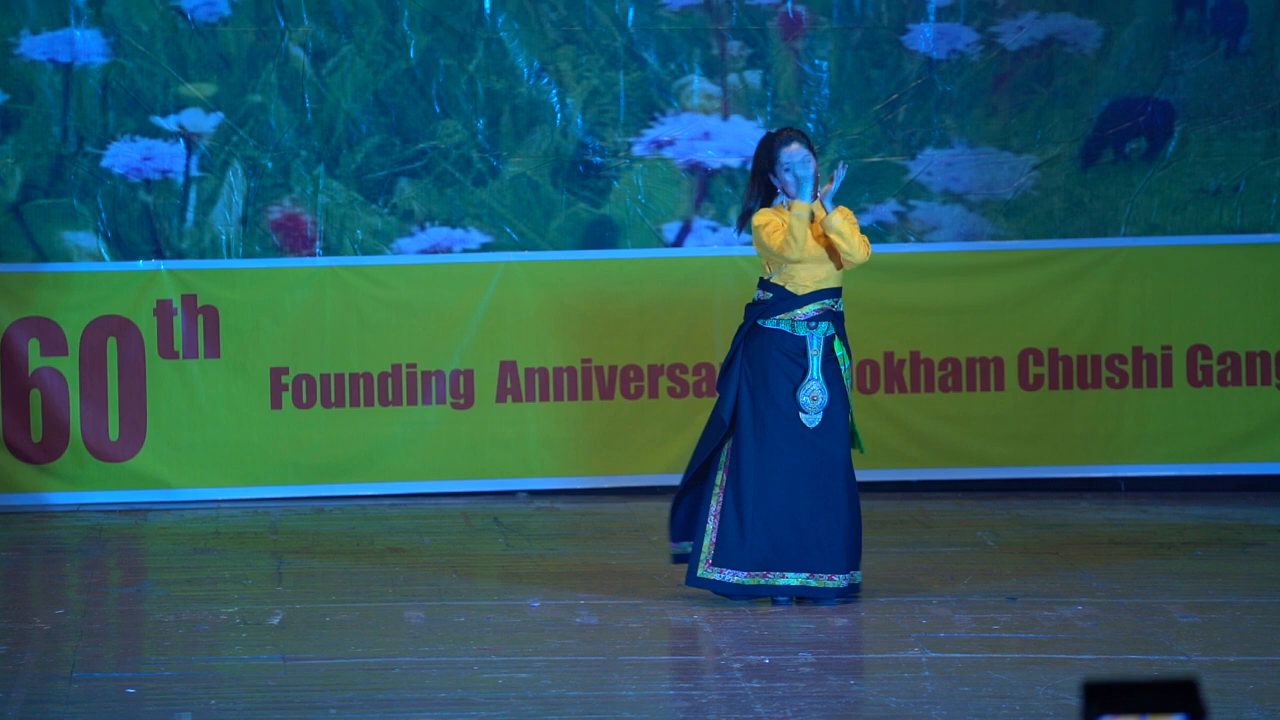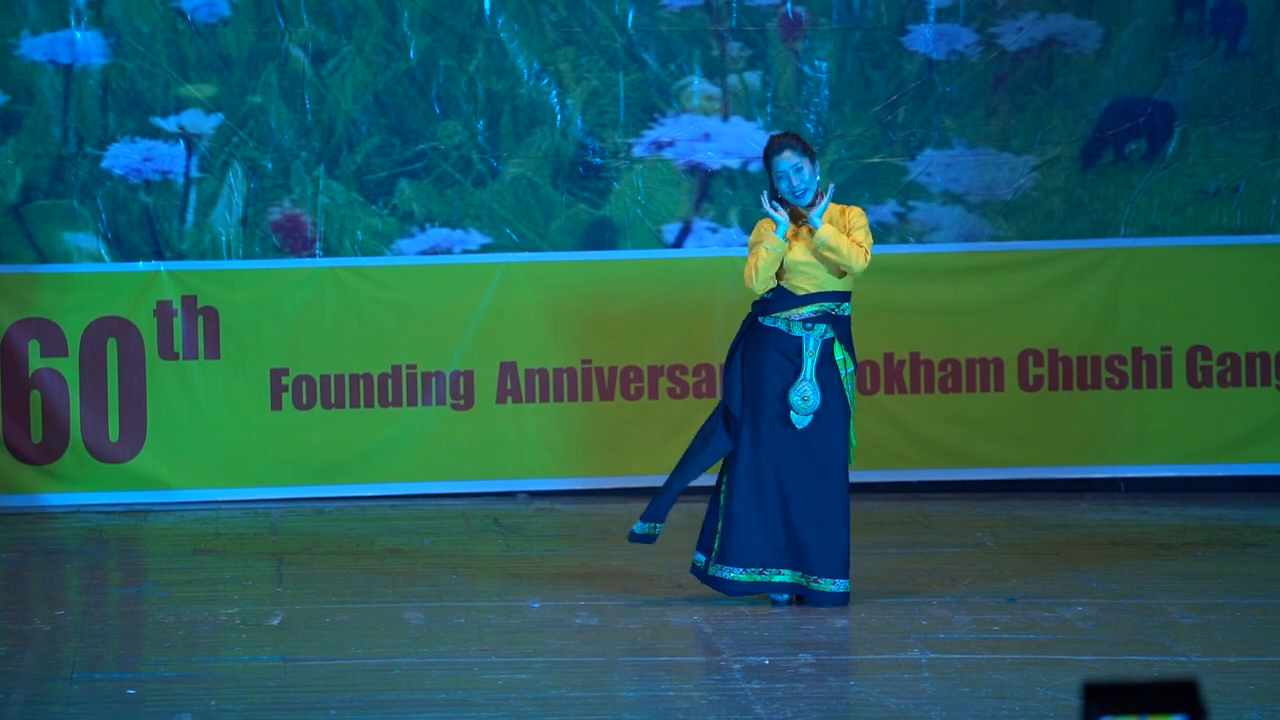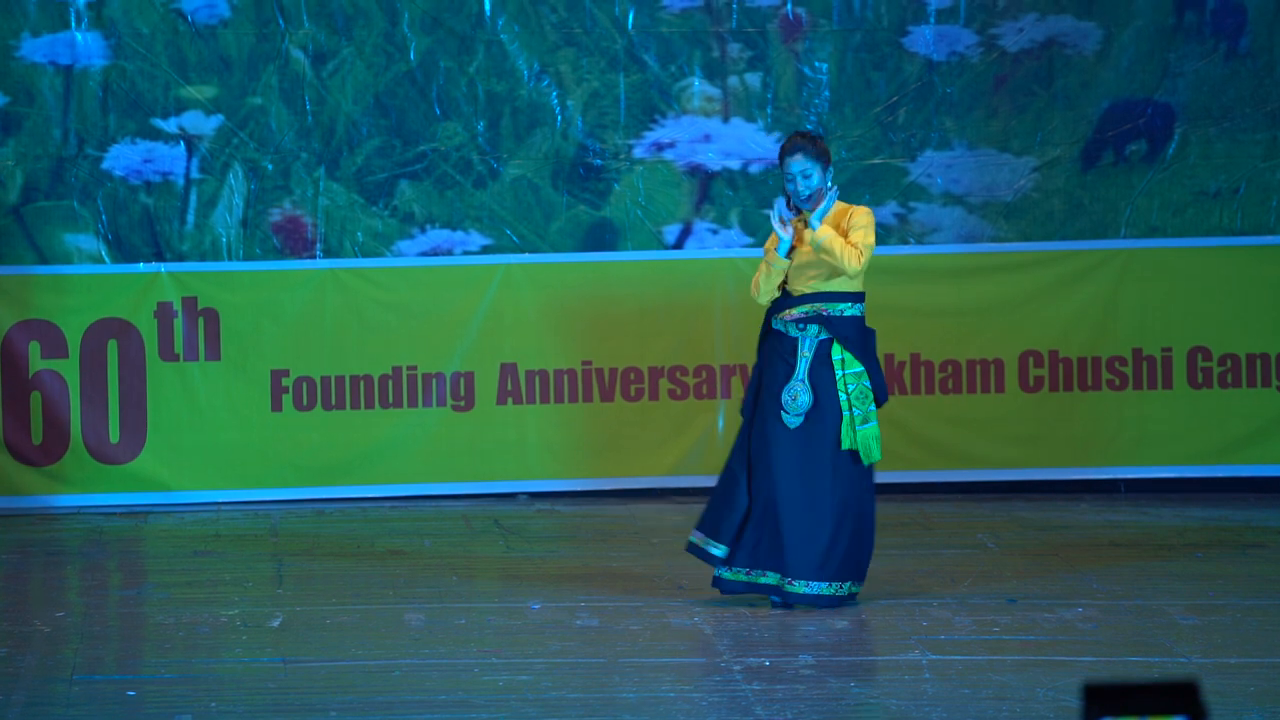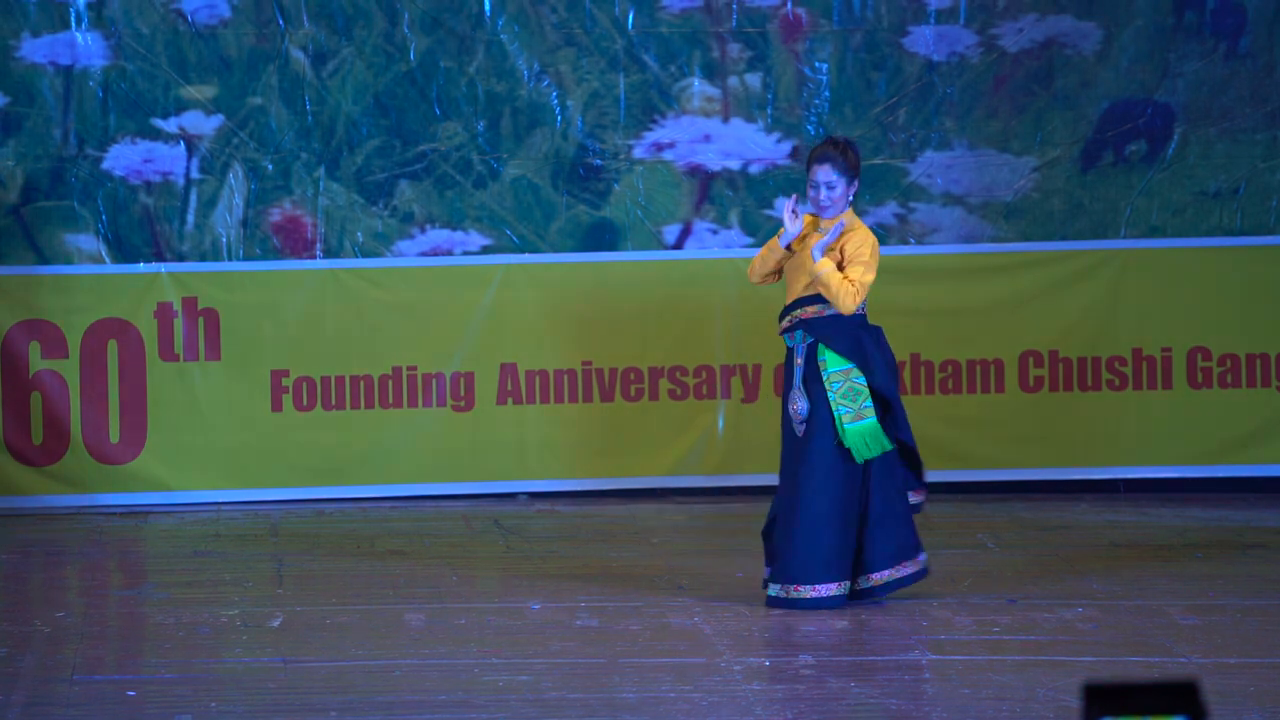
dt=0.3s
person 1, frame 1
left shoulder: (840, 217)
right shoulder: (768, 219)
left elbow: (858, 256)
right elbow: (790, 252)
left wrist: (825, 208)
right wrist: (802, 201)
left hip: (822, 348)
right hip: (774, 349)
left knee: (823, 456)
right knee: (770, 453)
left ankle: (822, 570)
right ankle: (775, 571)
person 1, frame 2
left shoulder: (849, 216)
right shoulder: (767, 228)
left elbow: (858, 262)
right elbow: (757, 281)
left wrist: (818, 221)
right wrist: (782, 229)
left hip: (826, 351)
right hip: (773, 348)
left knee: (821, 460)
right knee: (769, 455)
left ankle: (817, 574)
right ankle: (775, 572)
person 1, frame 3
left shoulder: (855, 217)
right shoulder: (786, 227)
left elbow: (854, 264)
right elbow: (763, 288)
left wrist: (818, 224)
right wrist: (781, 238)
left hip: (837, 350)
right hip: (786, 352)
left knee: (827, 463)
right knee: (774, 455)
left ankle: (823, 575)
right ankle: (777, 573)
person 1, frame 4
left shoulder: (859, 237)
right shoulder: (802, 227)
left elbow: (848, 300)
right elbow: (757, 274)
left wrist: (818, 255)
right wrist: (786, 237)
left hip: (841, 356)
right hip: (804, 357)
left knee: (834, 465)
right knee: (810, 464)
left ankle: (821, 577)
